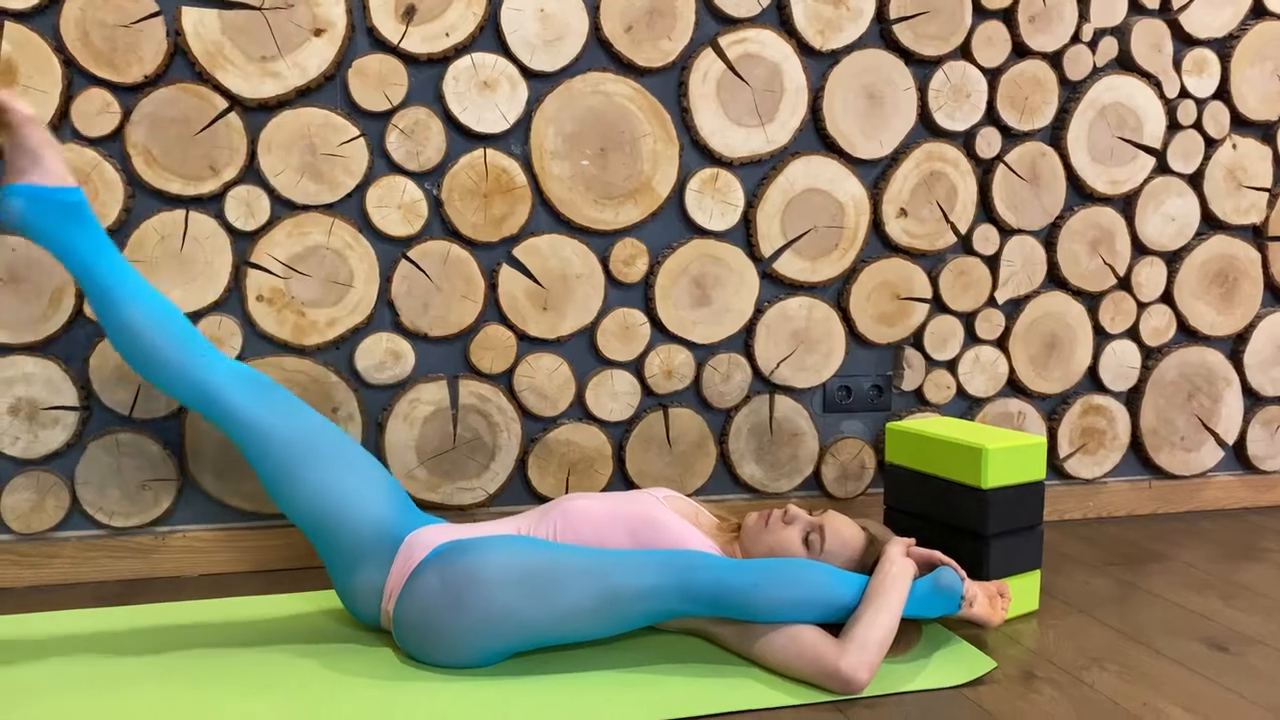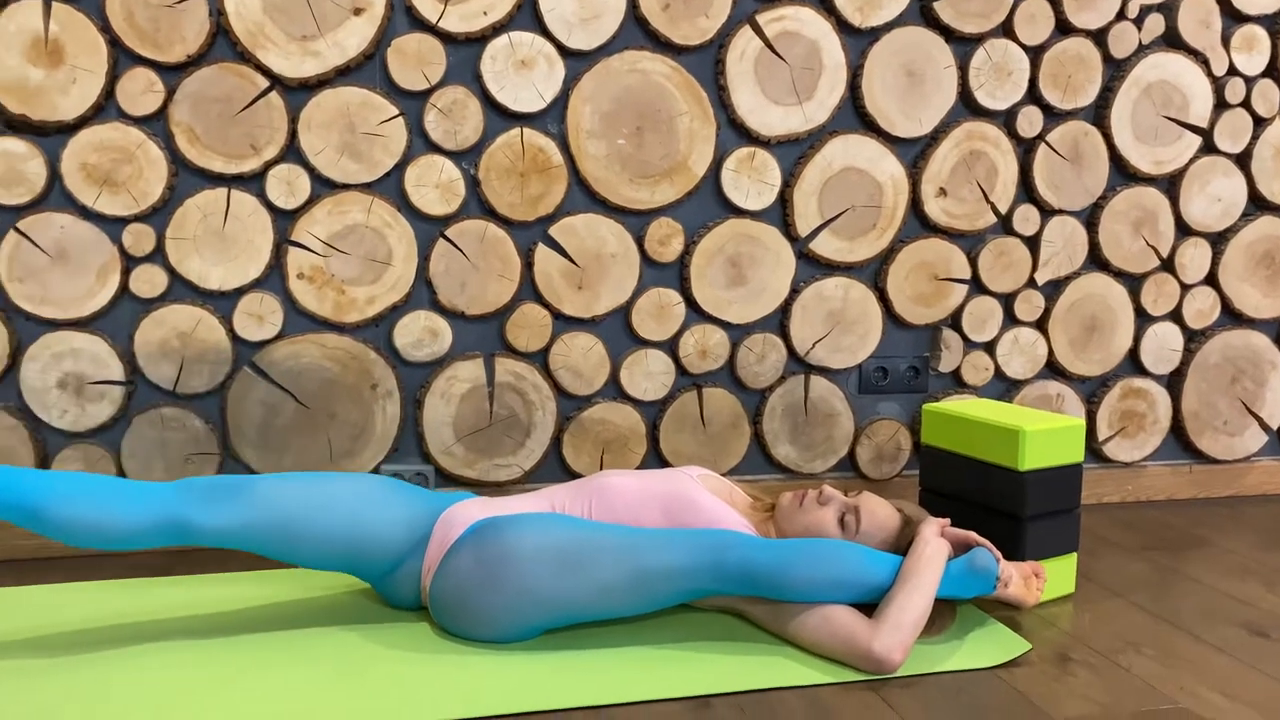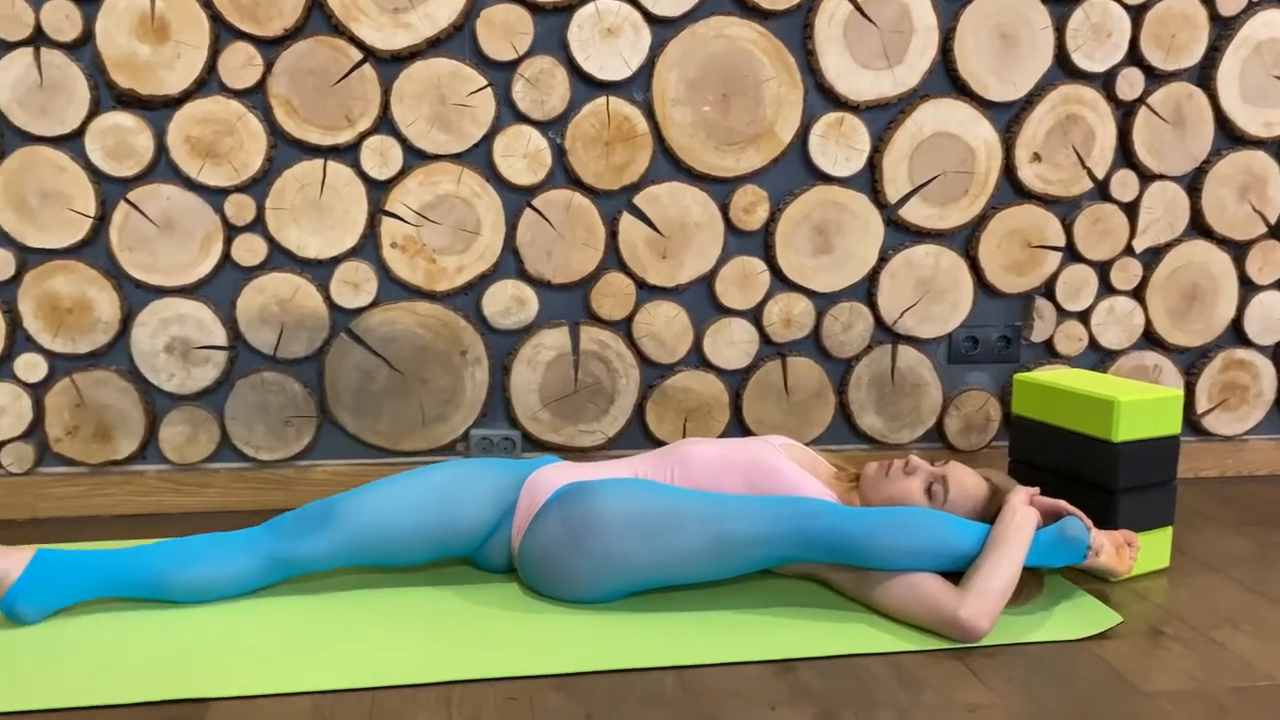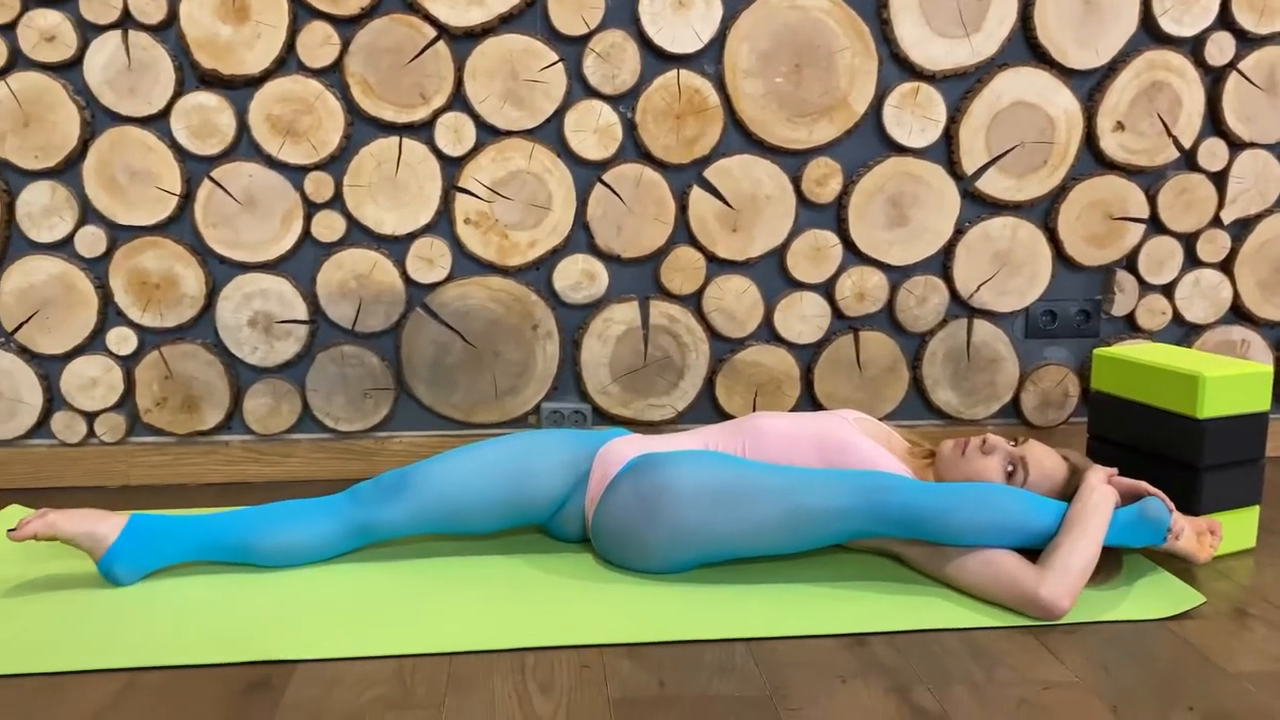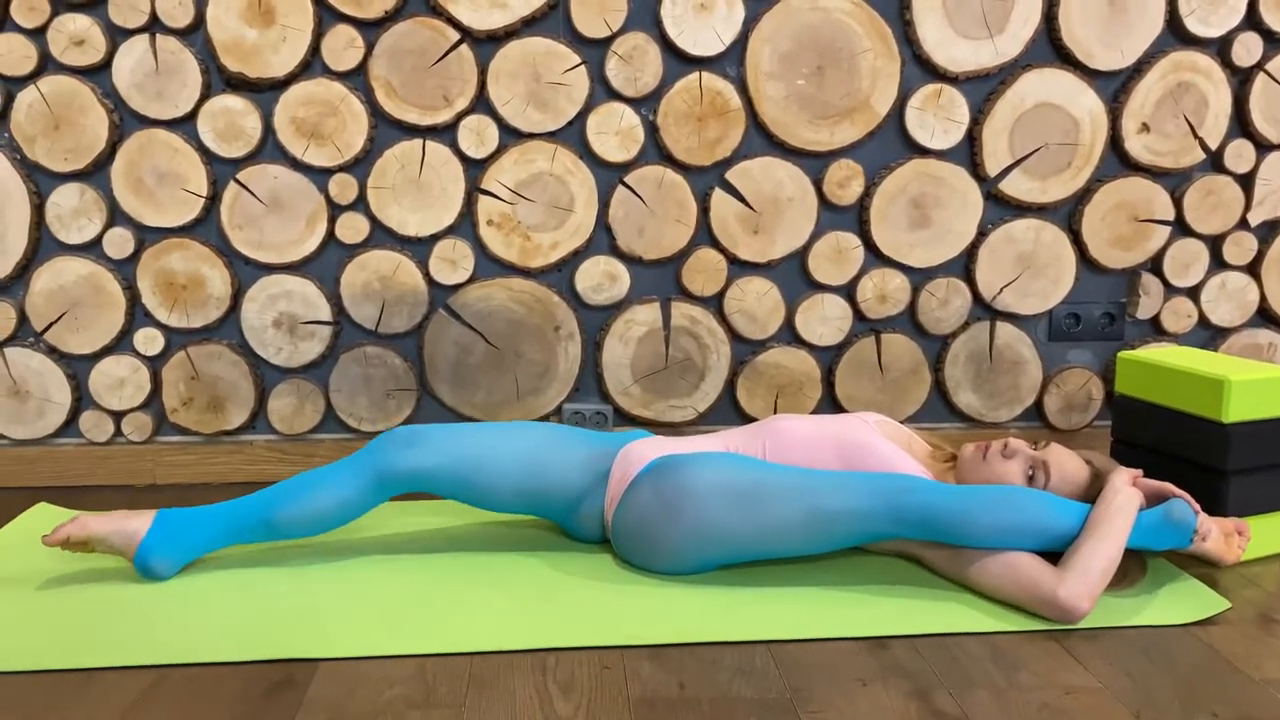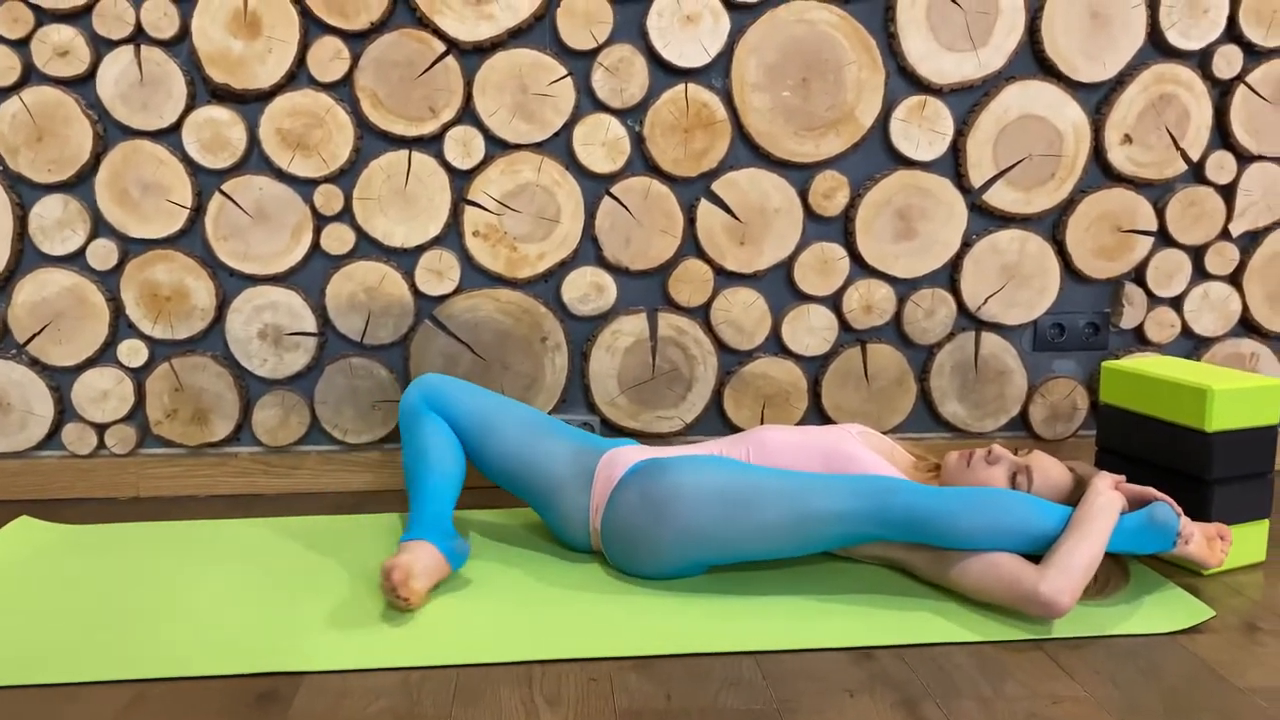
dt=0.7s
person 1, frame 1
left shoulder: (730, 589)
right shoulder: (698, 521)
left elbow: (851, 664)
left wrist: (899, 577)
left hip: (448, 603)
right hip: (412, 550)
person 1, frame 2
left shoulder: (762, 572)
right shoulder: (725, 494)
left elbow: (882, 648)
left wrist: (936, 561)
left hip: (487, 580)
right hip: (442, 522)
right knee: (198, 502)
person 1, frame 3
left shoulder: (853, 538)
right shoulder: (811, 465)
left elbow: (968, 613)
left wrist: (1022, 525)
left hip: (575, 543)
right hip: (530, 489)
right knee: (295, 538)
person 1, frame 4
left shoulder: (926, 516)
right shoulder: (891, 438)
left elbow: (1047, 590)
left wrist: (1097, 503)
left hip: (651, 508)
right hip: (602, 462)
right knee: (374, 504)
right ankle: (141, 538)
person 1, frame 5
left shoulder: (947, 515)
right shoulder: (905, 439)
left elbow: (1067, 592)
left wrist: (1128, 507)
left hip: (666, 510)
right hip: (622, 461)
right knee: (398, 454)
right ankle: (175, 531)
person 1, frame 6
left shoulder: (930, 525)
right shoulder: (891, 457)
left elbow: (1048, 592)
left wrist: (1105, 505)
right hip: (608, 473)
right knee: (430, 393)
right ankle: (431, 541)
